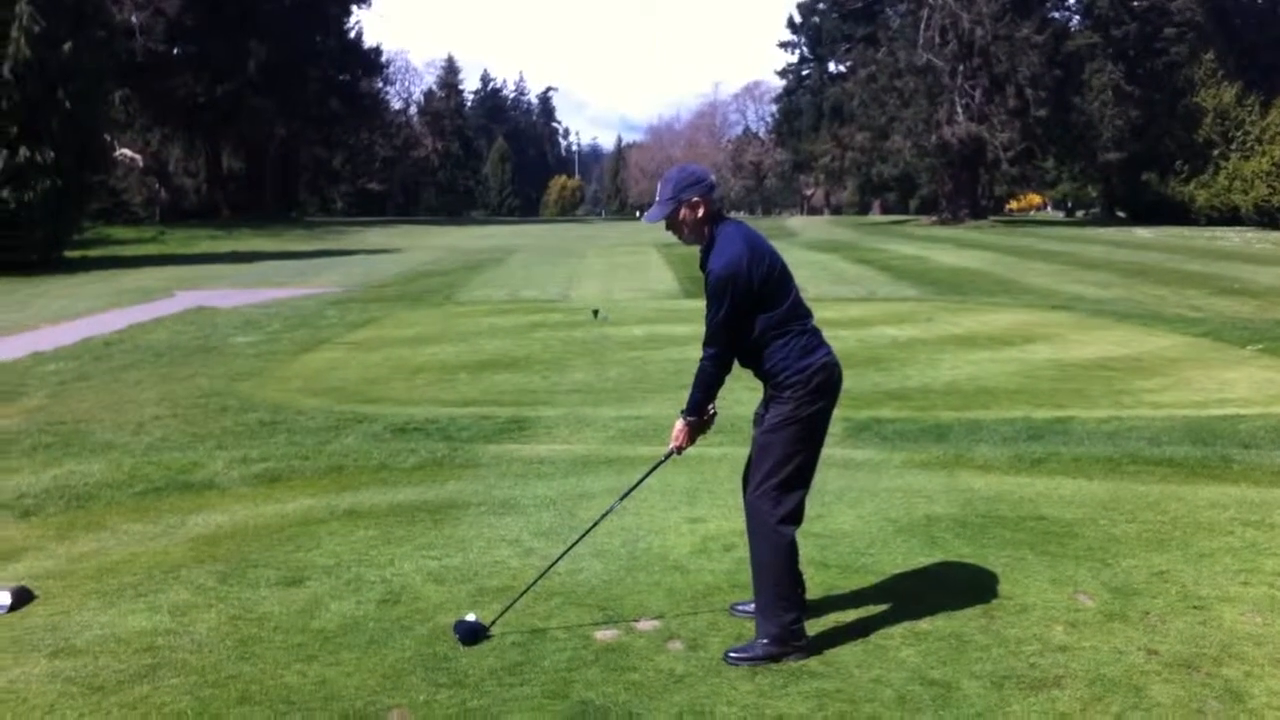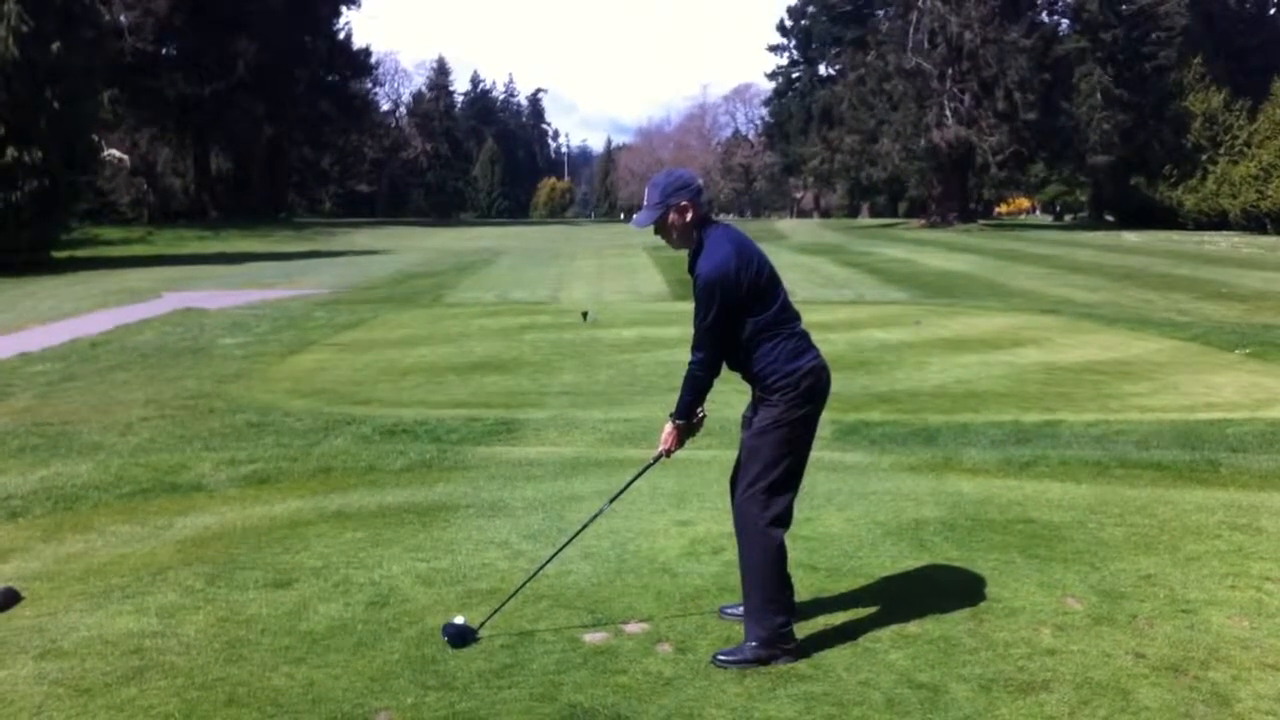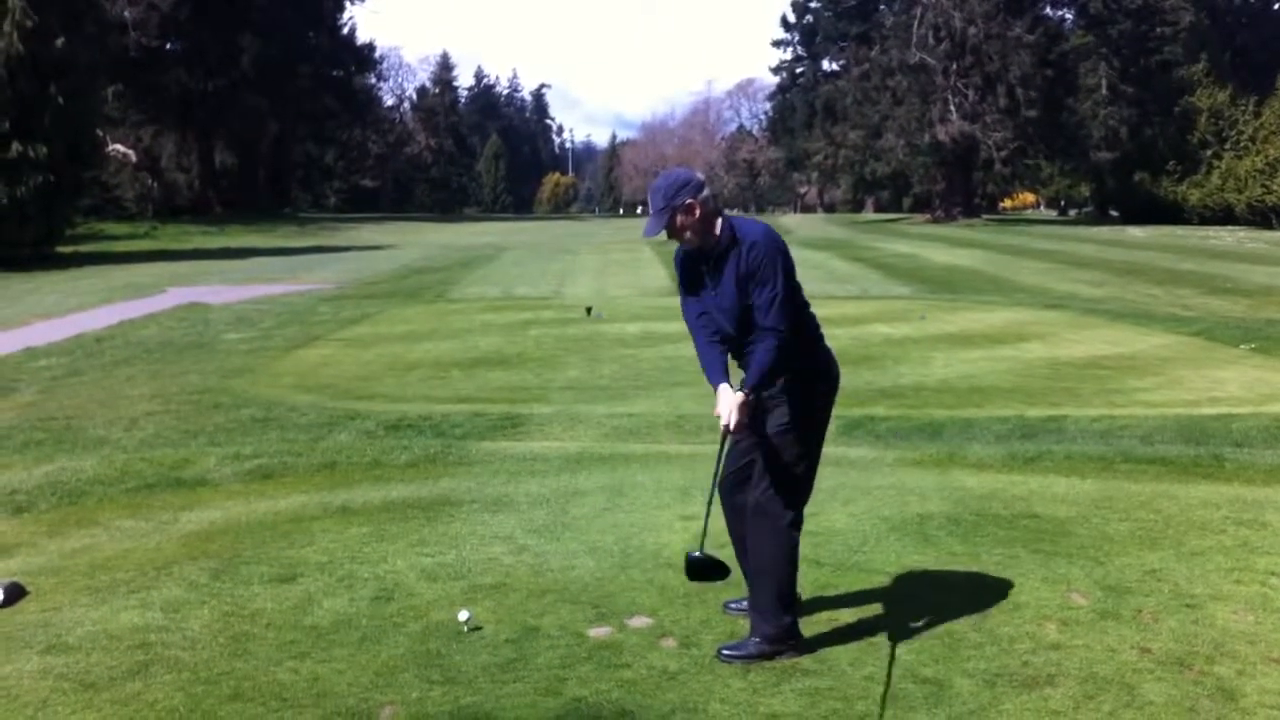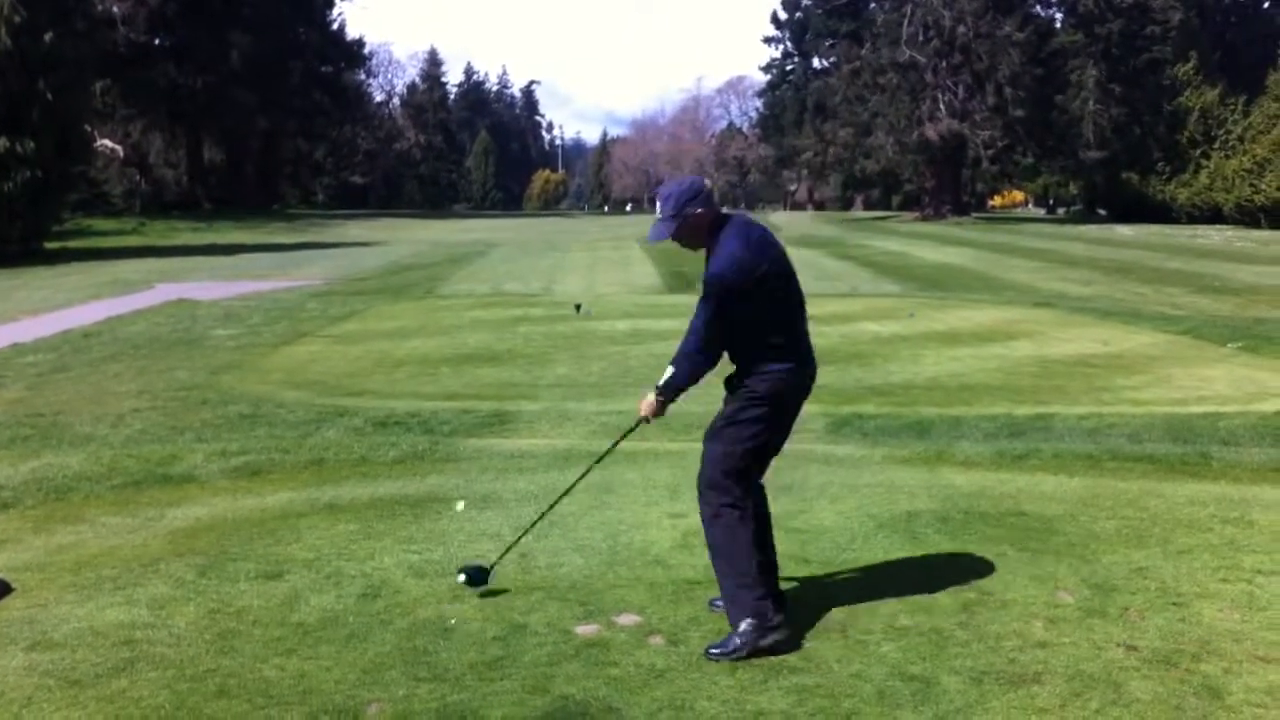
dt=1s
person 1, frame 1
left shoulder: (728, 259)
right shoulder: (732, 240)
left elbow: (719, 349)
right elbow: (727, 342)
left wrist: (692, 414)
right wrist: (703, 404)
left hip: (800, 383)
right hip: (795, 377)
left knee: (768, 500)
right knee: (762, 490)
left ankle: (782, 632)
right ankle: (781, 597)
person 1, frame 2
left shoulder: (717, 263)
right shoulder: (720, 243)
left elbow: (708, 352)
right elbow: (715, 346)
left wrist: (680, 417)
right wrist: (692, 407)
left hip: (789, 386)
right hip: (781, 381)
left knee: (758, 504)
right knee: (748, 492)
left ankle: (771, 636)
right ankle: (768, 600)
person 1, frame 3
left shoulder: (756, 242)
right shoulder: (689, 259)
left elbow: (777, 329)
right elbow: (703, 328)
left wrist: (744, 391)
right wrist: (723, 388)
left hip: (801, 382)
right hip: (762, 385)
left knee: (772, 501)
right knee: (737, 486)
left ankle: (776, 630)
right ankle: (769, 593)
person 1, frame 4
left shoulder: (731, 258)
right shoulder: (742, 234)
left elbow: (706, 339)
right elbow: (714, 330)
left wrist: (665, 392)
right wrist: (674, 373)
left hip: (770, 379)
right hip: (776, 373)
left knee: (720, 489)
right knee: (737, 482)
left ankle: (756, 618)
right ankle: (760, 591)
